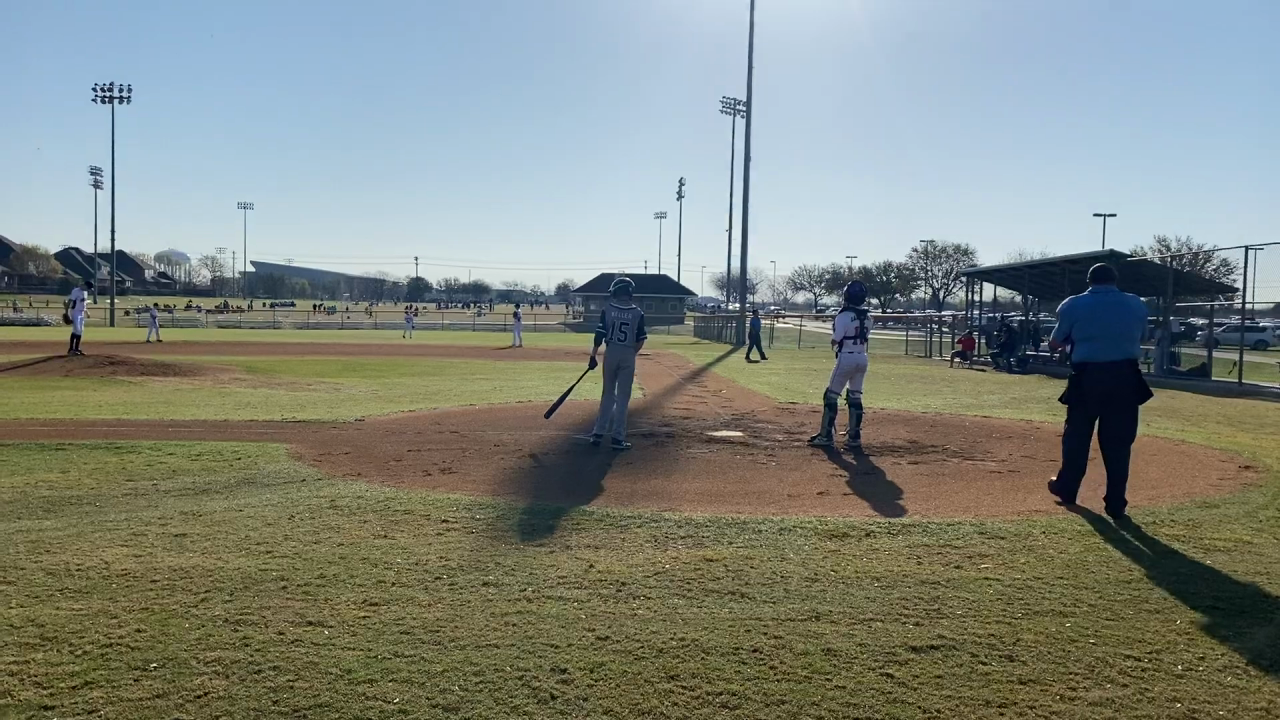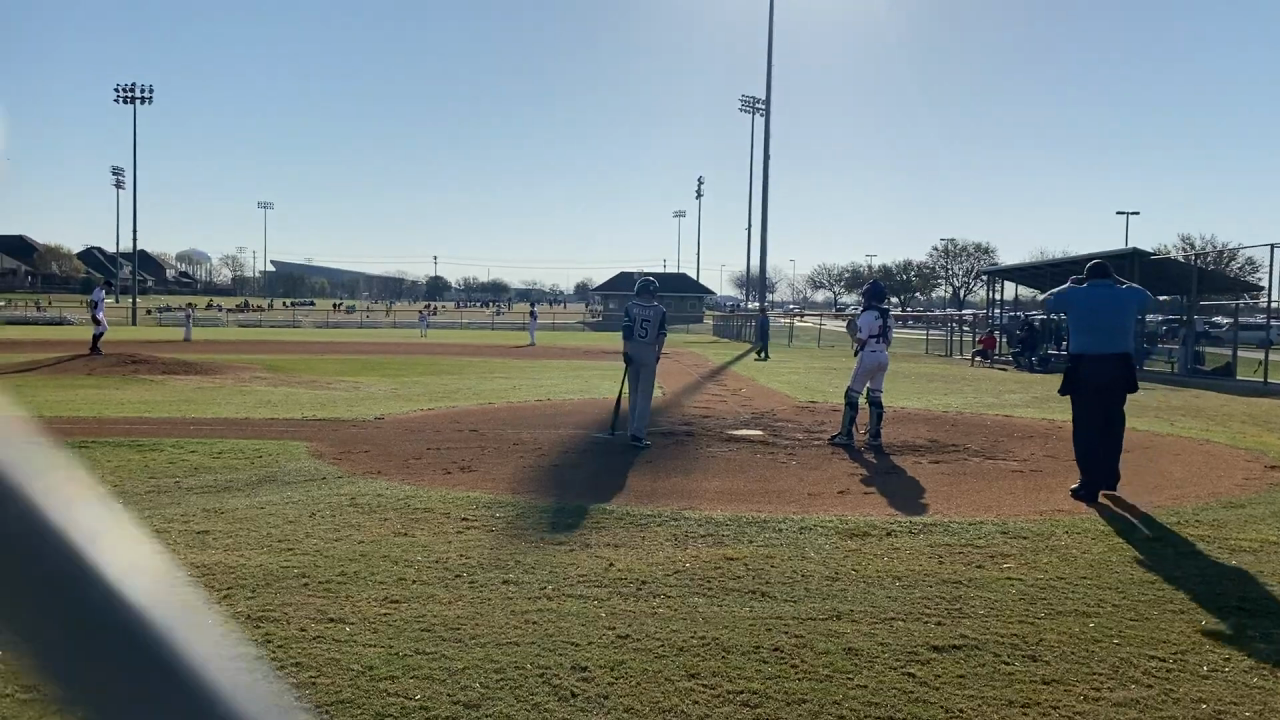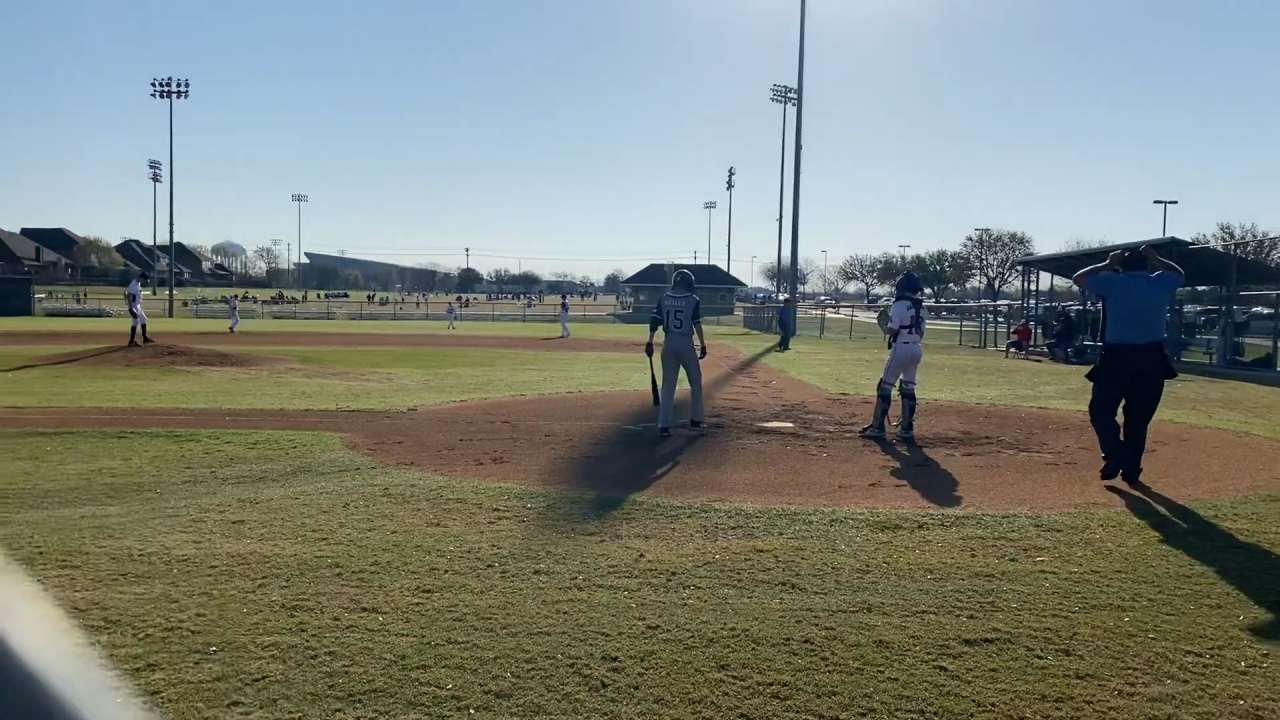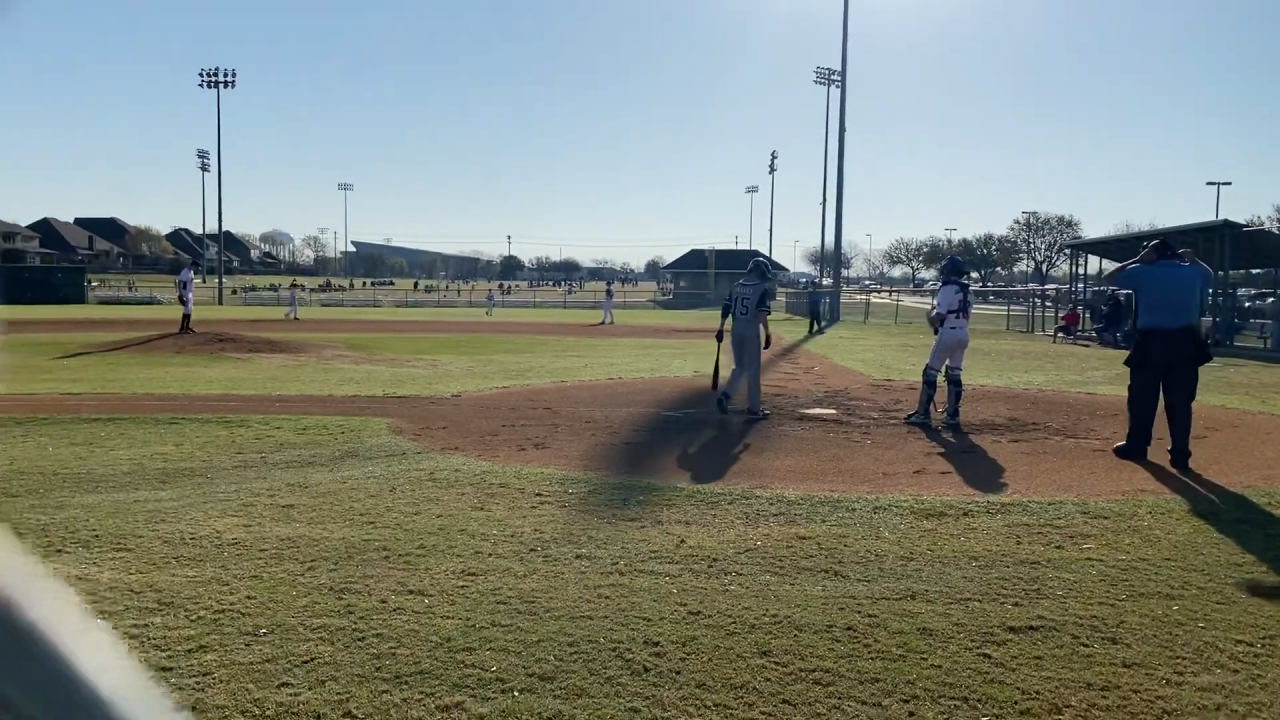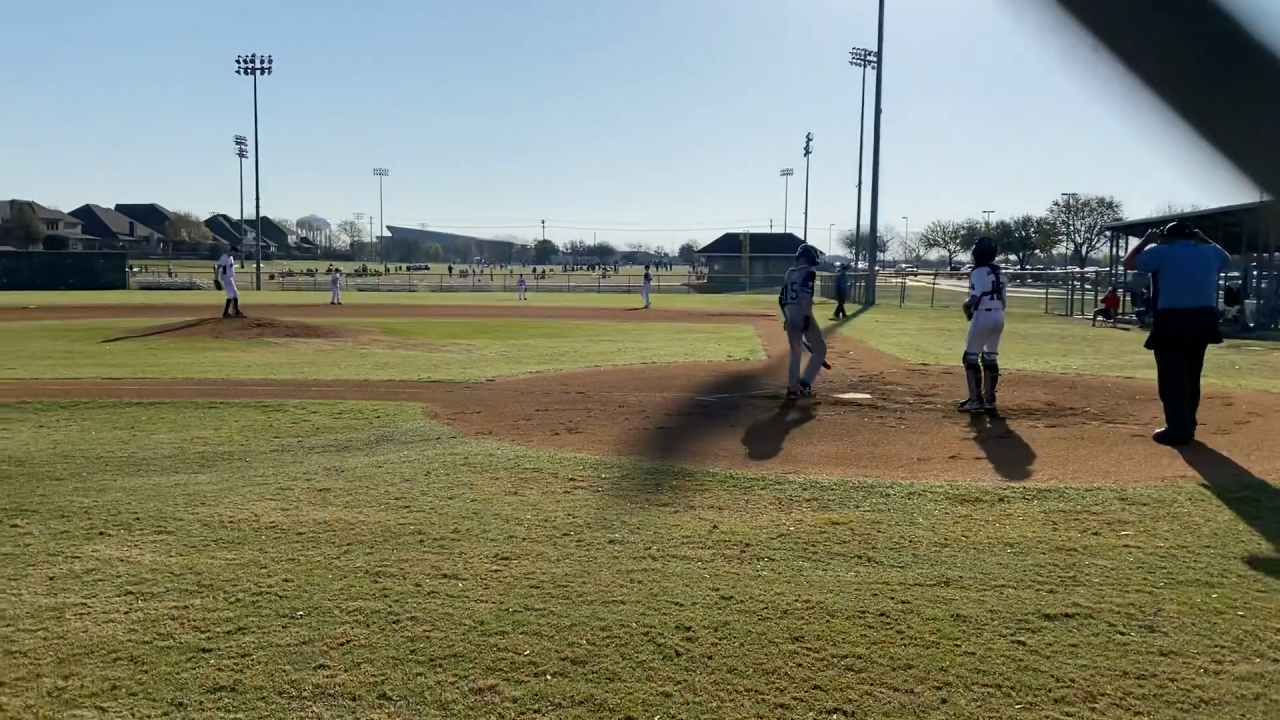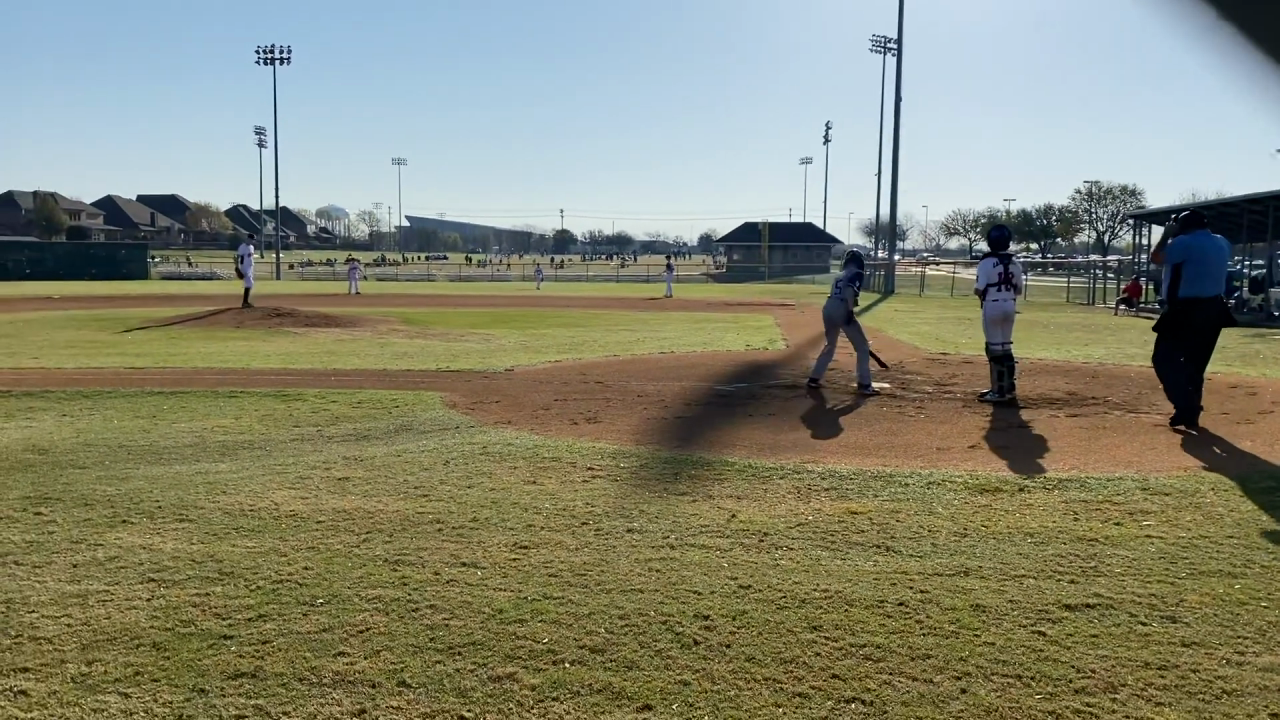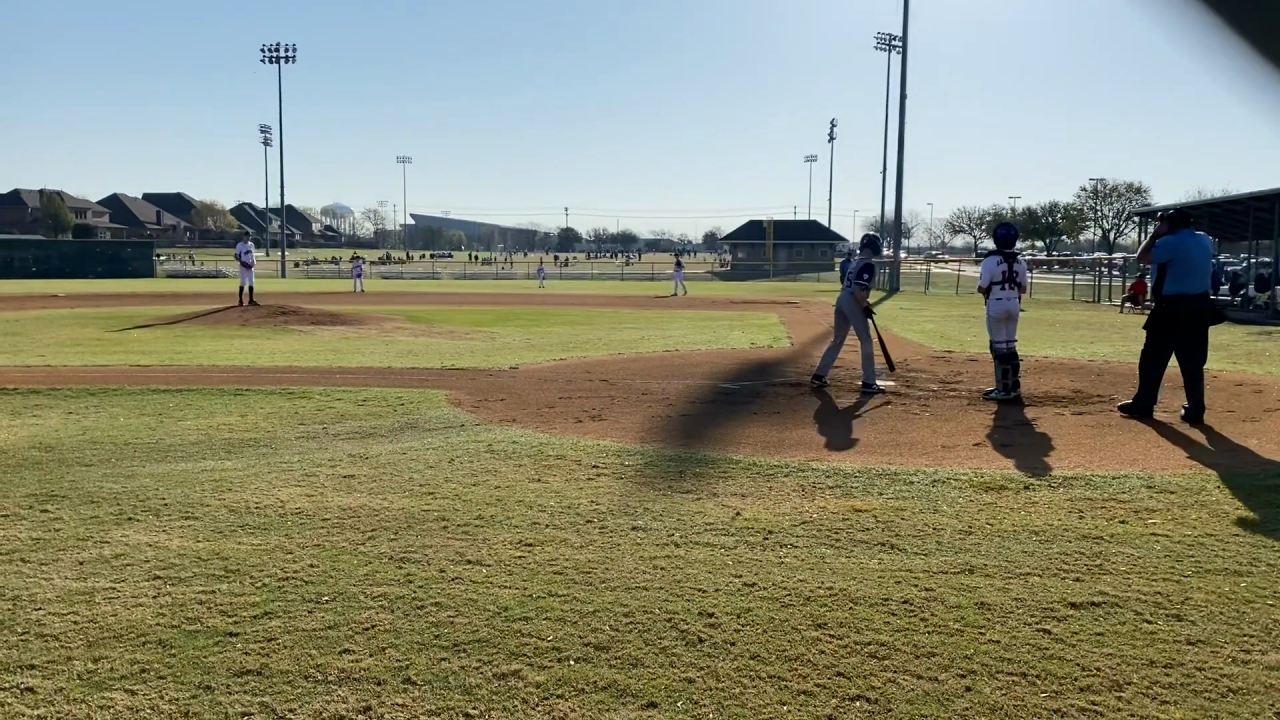
dt=0.5s
person 1, frame 1
left shoulder: (1074, 305)
right shoulder: (1136, 305)
left elbow: (1055, 343)
right elbow: (1141, 339)
left hip: (1088, 377)
right hip: (1125, 377)
left knee: (1076, 437)
right knee: (1118, 442)
left ankle: (1066, 487)
right ankle: (1116, 502)
person 1, frame 2
left shoulder: (1073, 295)
right shoulder: (1129, 295)
left elbow: (1045, 302)
right elbow: (1148, 299)
right wrist: (1119, 281)
left hip: (1084, 369)
right hip: (1119, 368)
left knee: (1086, 427)
right knee: (1113, 423)
left ankle: (1089, 486)
right ankle: (1108, 476)
person 1, frame 3
left shoulder: (1113, 282)
right shoulder: (1160, 284)
left elbow: (1078, 278)
right elbow: (1179, 274)
left wrist: (1108, 265)
right wrist: (1156, 259)
left hip: (1118, 357)
right hip: (1152, 358)
left knee: (1101, 410)
right knee: (1139, 416)
left ankle: (1115, 456)
right ankle: (1131, 469)
person 1, frame 4
left shoulder: (1143, 272)
right shoulder: (1193, 272)
left elbow: (1109, 278)
right elbow: (1209, 278)
left wrist: (1137, 260)
right wrist: (1192, 259)
left hip: (1151, 342)
right hip: (1185, 342)
left knee: (1142, 396)
right knee: (1181, 401)
left ankle: (1136, 445)
right ankle: (1180, 454)
person 1, frame 5
left shoulder: (1162, 252)
right shoulder: (1209, 252)
left elbow: (1129, 263)
right elbow: (1226, 259)
left wrist: (1147, 241)
right wrist: (1204, 240)
left hip: (1171, 321)
right hip: (1203, 320)
left knee: (1171, 377)
right knee: (1192, 374)
left ankle: (1176, 429)
right ankle: (1187, 423)
person 1, frame 6
left shoulder: (1185, 242)
right shoulder: (1222, 243)
left elbow: (1156, 258)
left wrist: (1167, 235)
left hip: (1185, 311)
right hip: (1213, 310)
left knee: (1164, 358)
right knee: (1196, 364)
left ankle: (1186, 406)
right ankle: (1191, 412)
person 1, frame 7
left shoulder: (1171, 242)
right shoulder: (1205, 240)
left elbow: (1143, 257)
left wrist: (1156, 235)
left hip: (1172, 308)
right hip: (1199, 307)
left knee: (1153, 358)
right knee: (1193, 362)
left ankle: (1143, 404)
right ankle: (1195, 409)
person 2, frame 1
left shoulder: (844, 316)
right shoulder: (867, 318)
left elbow: (834, 341)
right elbow: (864, 339)
left wrist: (835, 331)
left hip: (846, 359)
right hip: (862, 359)
left knee: (831, 396)
right knee: (855, 397)
left ankle: (826, 436)
right ankle: (854, 437)
person 2, frame 2
left shoulder: (867, 315)
right shoulder: (888, 317)
left elbow: (860, 340)
right elbow: (888, 341)
left wrist: (852, 332)
left hip: (868, 357)
right hip: (883, 358)
left knee: (852, 394)
right knee: (875, 396)
left ankle: (846, 435)
right ankle: (874, 436)
person 2, frame 3
left shoulder: (899, 305)
right shoulder: (921, 307)
left elbow: (892, 330)
right elbow: (921, 333)
left hip: (901, 349)
right hip: (916, 349)
left knee: (885, 387)
right knee: (909, 388)
left ankle: (878, 428)
right ankle: (906, 428)
person 2, frame 4
left shoulder: (947, 289)
right shoulder: (967, 291)
left elbow: (939, 315)
right elbow: (966, 316)
left wrist: (931, 317)
left hip: (948, 334)
right hip: (963, 334)
left knee: (930, 373)
right knee: (955, 373)
left ankle: (923, 414)
right ankle: (952, 415)
person 2, frame 5
left shoulder: (979, 272)
right shoulder: (998, 273)
left elbow: (974, 299)
right elbow: (1002, 302)
left wrist: (966, 306)
left hip: (983, 316)
right hip: (999, 317)
left knee: (971, 357)
right knee: (991, 358)
left ankle: (976, 399)
right ankle: (989, 400)
person 2, frame 6
left shoulder: (986, 262)
right shoulder: (1014, 264)
left elbow: (978, 291)
right elbow: (1018, 290)
left wrist: (987, 292)
left hip: (992, 307)
right hip: (1009, 306)
left knee: (995, 349)
right knee: (1006, 347)
left ankle: (998, 391)
right ankle: (1009, 389)
person 2, frame 7
left shoulder: (990, 260)
right shoulder: (1020, 262)
left elbow: (981, 288)
right elbow: (1023, 289)
left wrist: (990, 290)
left hip: (996, 306)
right hip: (1014, 305)
left knee: (999, 346)
right knee: (1010, 345)
left ankle: (1003, 389)
right ankle: (1014, 386)
person 3, frame 1
left shoulder: (607, 310)
right shoulder: (637, 312)
left elbow: (599, 335)
right elbow: (641, 340)
left wrist: (593, 356)
left hip: (610, 354)
right hip: (628, 356)
left knee: (608, 395)
right knee: (623, 398)
left ankle: (598, 433)
right ankle: (618, 438)
person 3, frame 2
left shoulder: (630, 307)
right shoulder: (659, 310)
left elbow: (626, 330)
right elbow: (662, 335)
left wrist: (626, 352)
right wrist: (658, 354)
left hip: (632, 352)
right hip: (648, 353)
left knee: (633, 394)
right knee: (645, 396)
left ankle: (634, 433)
right ankle: (638, 435)
person 3, frame 3
left shoulder: (664, 299)
right shoulder: (693, 300)
left elbow: (654, 321)
right elbow: (697, 324)
left wrist: (650, 342)
right wrist: (703, 345)
left hip: (669, 343)
right hip: (686, 343)
left knee: (668, 386)
right knee: (696, 382)
left ankle: (664, 425)
right ankle: (696, 420)
person 3, frame 4
left shoulder: (737, 286)
right shoulder: (762, 288)
left elbow: (726, 308)
right elbow: (762, 314)
left wrist: (721, 329)
right wrist: (767, 335)
left hip: (736, 328)
right hip: (751, 329)
left knee: (740, 367)
right knee: (753, 370)
left ankle: (725, 395)
right ankle: (753, 409)
person 3, frame 5
left shoulder: (789, 273)
right shoulder: (809, 272)
left elbow: (781, 299)
right elbow: (805, 295)
right wrist: (807, 316)
left hip: (790, 314)
right hip: (802, 313)
left knee: (795, 352)
right knee: (820, 349)
left ankle: (793, 389)
right ankle: (805, 382)
person 3, frame 6
left shoulder: (841, 275)
right shoulder: (858, 274)
right elbow: (850, 291)
right wrist: (850, 311)
left hip: (827, 308)
right hip: (840, 309)
left knee: (830, 345)
right knee: (862, 346)
left ankle: (814, 378)
right ankle: (864, 385)
person 3, frame 7
left shoulder: (856, 261)
right shoulder: (868, 264)
right elbow: (857, 289)
left wrist: (864, 303)
right wrist: (865, 306)
left hip: (842, 300)
right hip: (852, 303)
left knee: (837, 340)
right knee: (866, 342)
left ankle: (819, 375)
right ankle: (868, 383)
